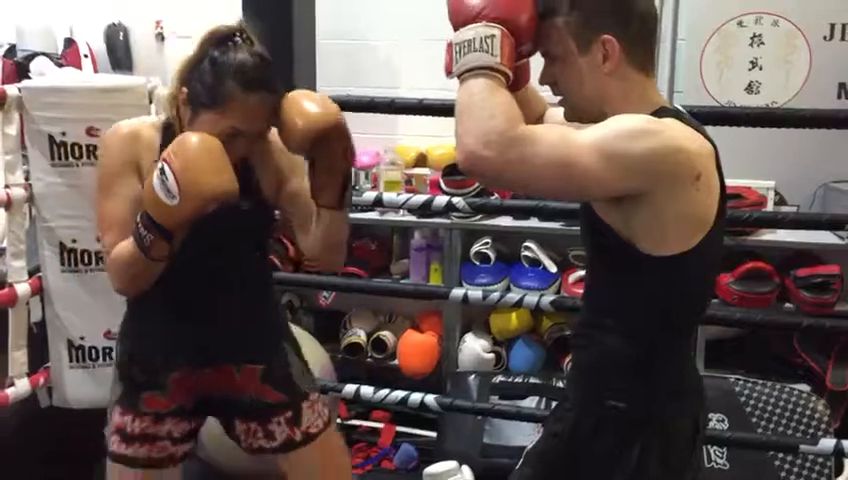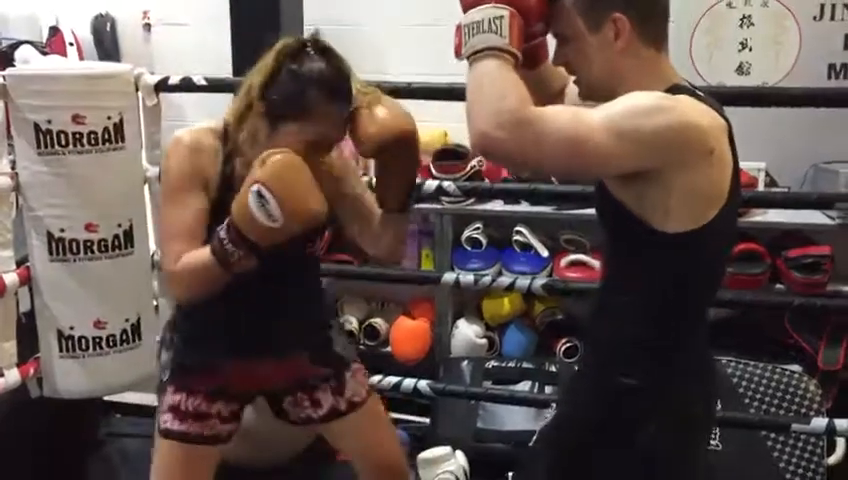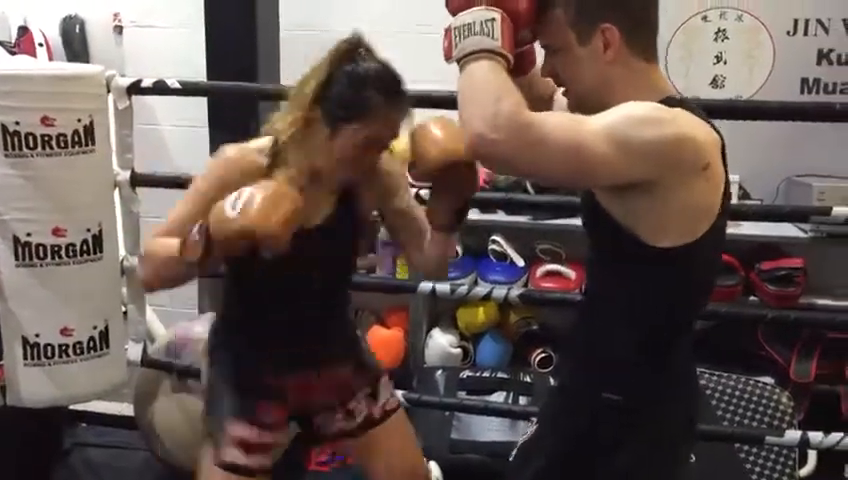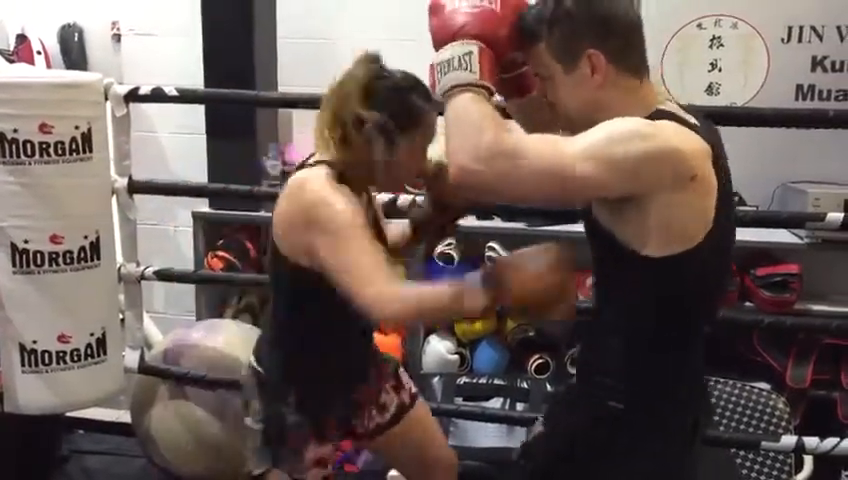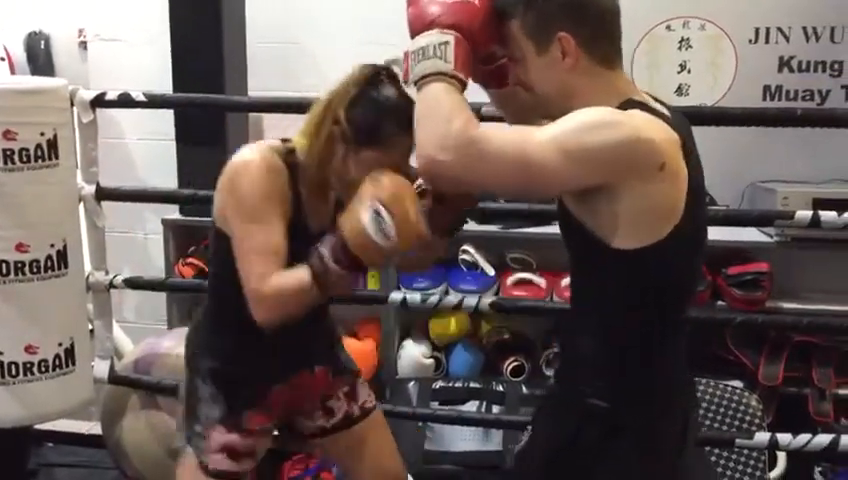
dt=1s
person 1, frame 1
left shoulder: (659, 147)
right shoulder: (647, 133)
left elbow: (484, 151)
right elbow: (533, 127)
left wrist: (481, 50)
right wrist: (508, 62)
left hip: (629, 421)
right hip: (638, 399)
person 1, frame 2
left shoulder: (672, 123)
right shoulder: (667, 109)
left elbow: (498, 132)
right elbow: (547, 108)
right wrist: (525, 41)
left hip: (643, 396)
right hip: (644, 379)
person 1, frame 3
left shoulder: (669, 137)
right shoulder: (650, 123)
left elbow: (492, 135)
right elbow: (538, 110)
right wrist: (512, 46)
left hip: (626, 412)
right hip: (612, 392)
person 1, frame 4
left shoulder: (655, 149)
right shoulder: (673, 130)
left elbow: (477, 166)
right elbow: (550, 146)
left wrist: (464, 60)
right wrist: (509, 68)
left hip: (632, 418)
right hip: (640, 397)
person 1, frame 5
left shoulder: (624, 139)
right shoulder: (647, 122)
left elbow: (444, 156)
right elbow: (540, 133)
left wrist: (439, 45)
right wrist: (488, 58)
left hip: (616, 417)
right hip: (638, 394)
person 2, frame 1
left shoulder: (273, 152)
right shoulder: (130, 143)
left elbow: (325, 256)
right elbow: (123, 277)
left wrist: (330, 175)
right wrist: (164, 220)
left hip: (256, 353)
right hip: (158, 361)
person 2, frame 2
left shoulder: (326, 162)
right shoulder: (194, 151)
left elbow: (386, 250)
right elbow: (181, 282)
left wrist: (394, 182)
right wrist: (246, 236)
left hip: (304, 340)
right hip: (208, 352)
person 2, frame 3
left shoulder: (376, 173)
right shoulder: (241, 167)
left elbow: (431, 262)
right elbow: (152, 269)
left wrist: (450, 198)
right wrist: (209, 242)
left hip: (335, 356)
right hip: (249, 366)
person 2, frame 4
left shoulder: (353, 178)
right shoulder: (318, 197)
left elbow: (380, 243)
right elbow: (388, 305)
left wrist: (430, 220)
right wrist: (495, 286)
left hip: (355, 367)
right hip: (296, 386)
person 2, frame 5
left shoulder: (351, 184)
right shoulder: (257, 171)
left elbow: (420, 257)
right elbow: (266, 302)
left wrist: (445, 210)
right wrist: (344, 254)
left hip: (313, 364)
right hip: (234, 377)
